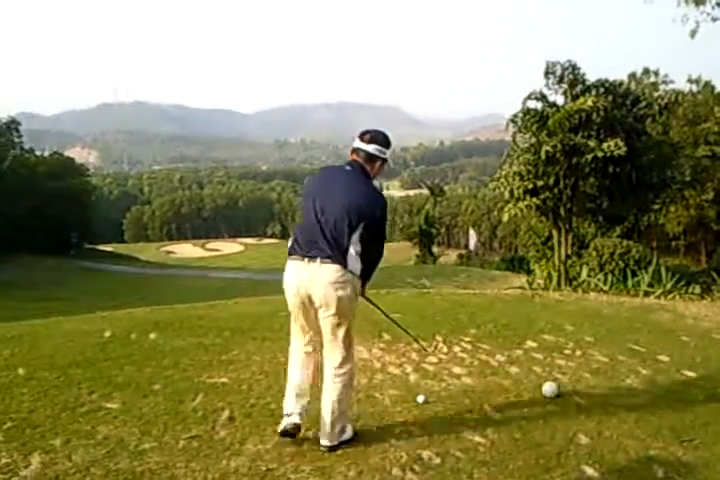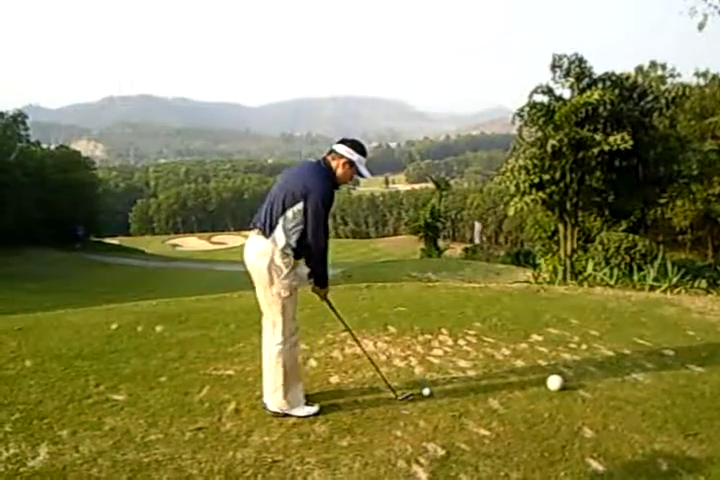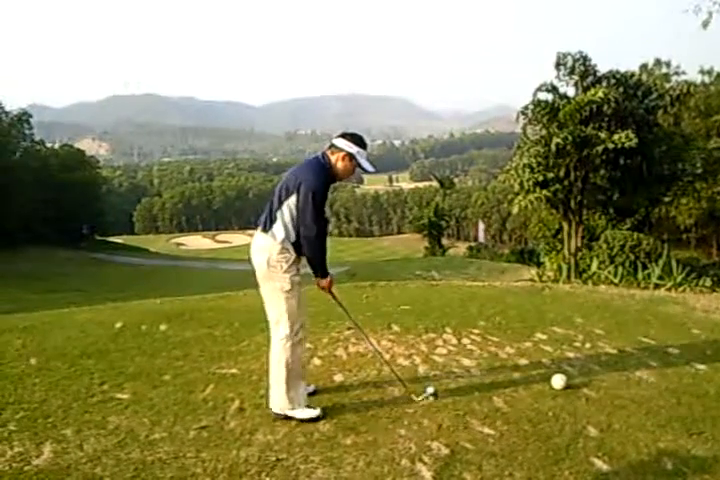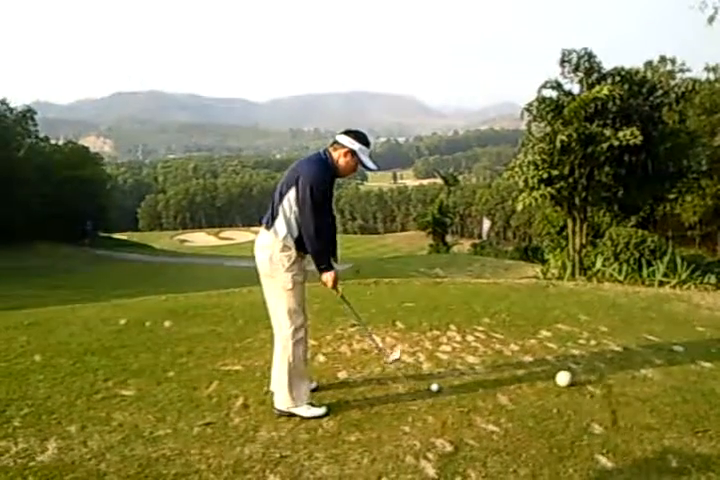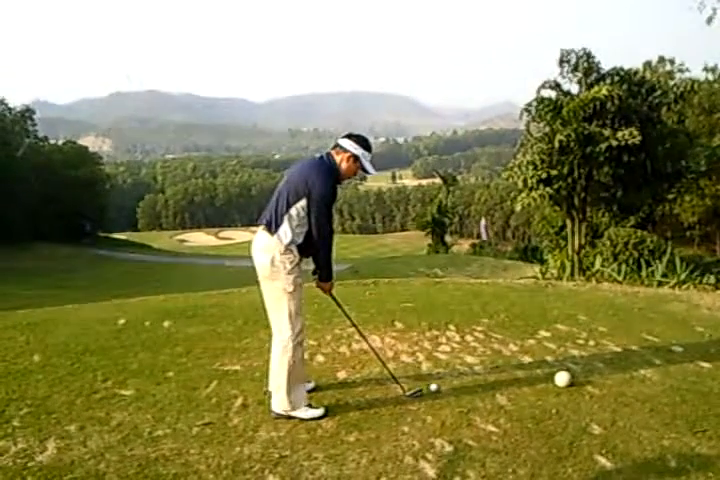
dt=1s
person 1, frame 1
left shoulder: (318, 177)
right shoulder: (373, 199)
right elbow: (372, 251)
right wrist: (360, 282)
left hip: (296, 270)
right hip: (335, 277)
left knee: (302, 345)
right knee: (339, 358)
left ankle: (292, 415)
right ankle: (333, 432)
person 1, frame 2
left shoulder: (305, 170)
right shoulder: (321, 186)
right elbow: (316, 238)
left wrist: (309, 270)
right wrist: (321, 280)
left hip: (259, 247)
right hip: (272, 255)
left knee: (275, 327)
right knee: (283, 331)
left ankle: (274, 392)
right ankle: (283, 400)
person 1, frame 3
left shoulder: (312, 170)
right shoulder: (314, 179)
left elbow: (316, 226)
right elbow: (309, 231)
left wrist: (320, 269)
right wrist: (321, 273)
left hip: (275, 249)
right hip: (276, 253)
left knee: (287, 324)
right knee: (289, 328)
left ankle: (288, 384)
right ankle: (286, 403)
person 1, frame 4
left shoulder: (321, 172)
right shoulder: (313, 172)
left elbow: (325, 220)
right elbow: (310, 224)
left wrist: (331, 261)
right wrist: (324, 267)
left hip: (288, 250)
right hip: (279, 251)
left knee: (296, 321)
right knee: (290, 326)
left ankle: (287, 381)
right ankle: (290, 400)
person 1, frame 5
left shoulder: (312, 166)
right shoulder: (323, 180)
right elbow: (321, 231)
left wrist: (320, 268)
right wrist: (325, 274)
left hip: (272, 245)
right hip: (278, 252)
left knee: (286, 323)
right knee: (289, 329)
left ankle: (284, 382)
right ankle: (287, 402)
